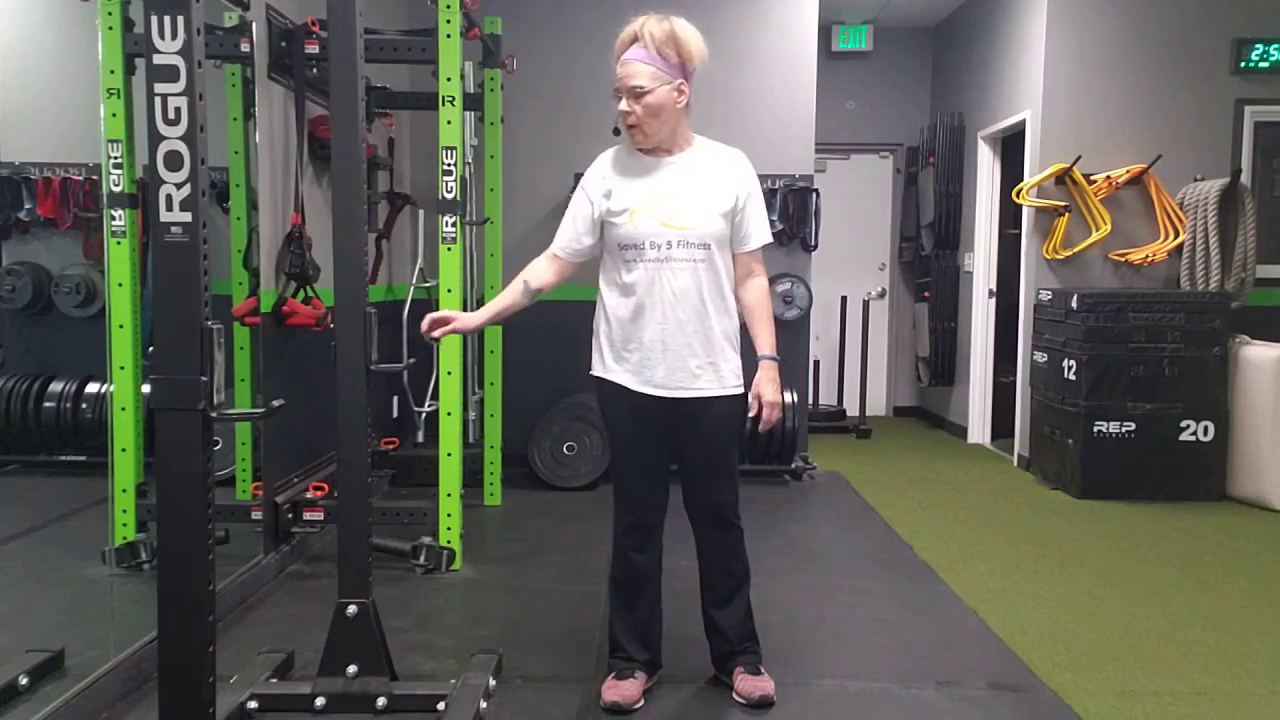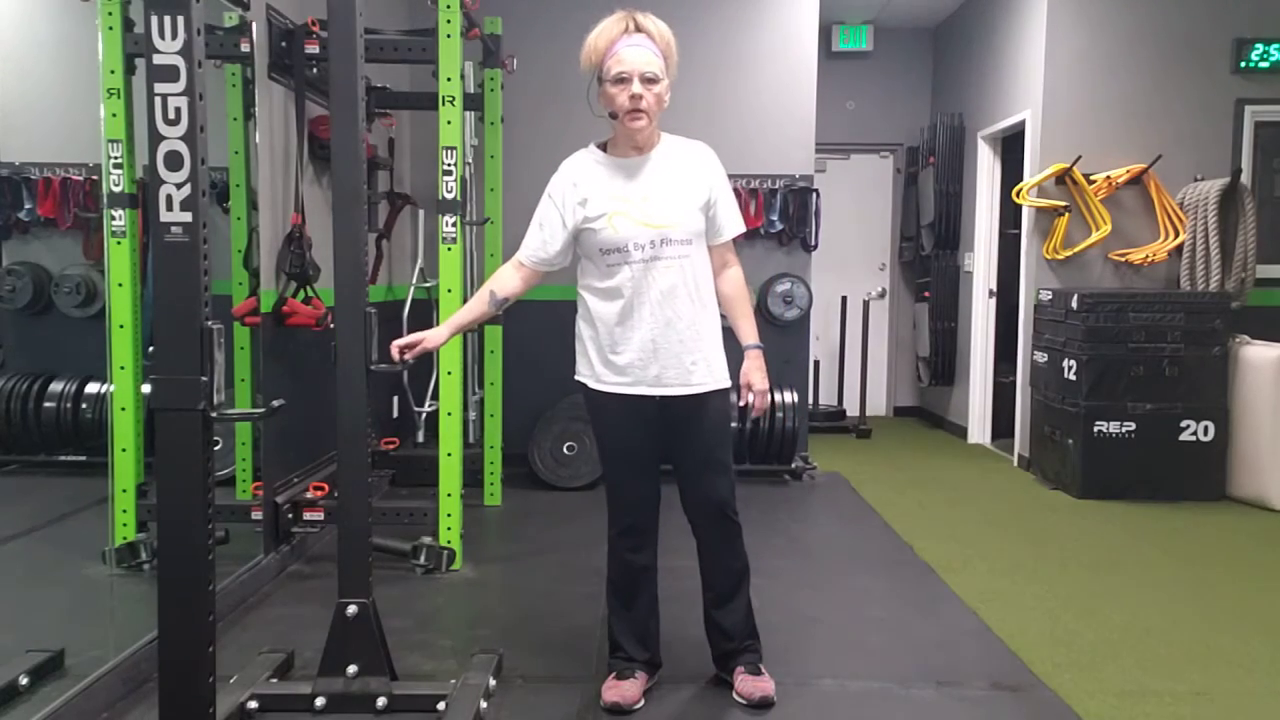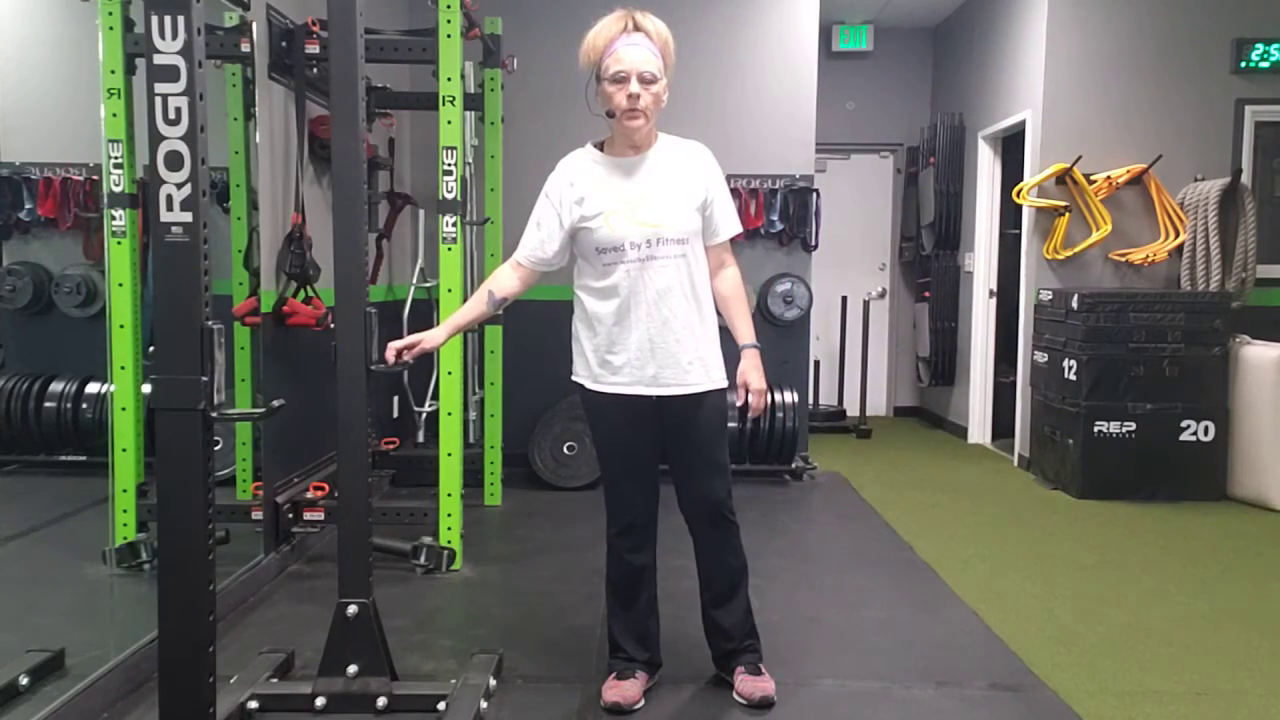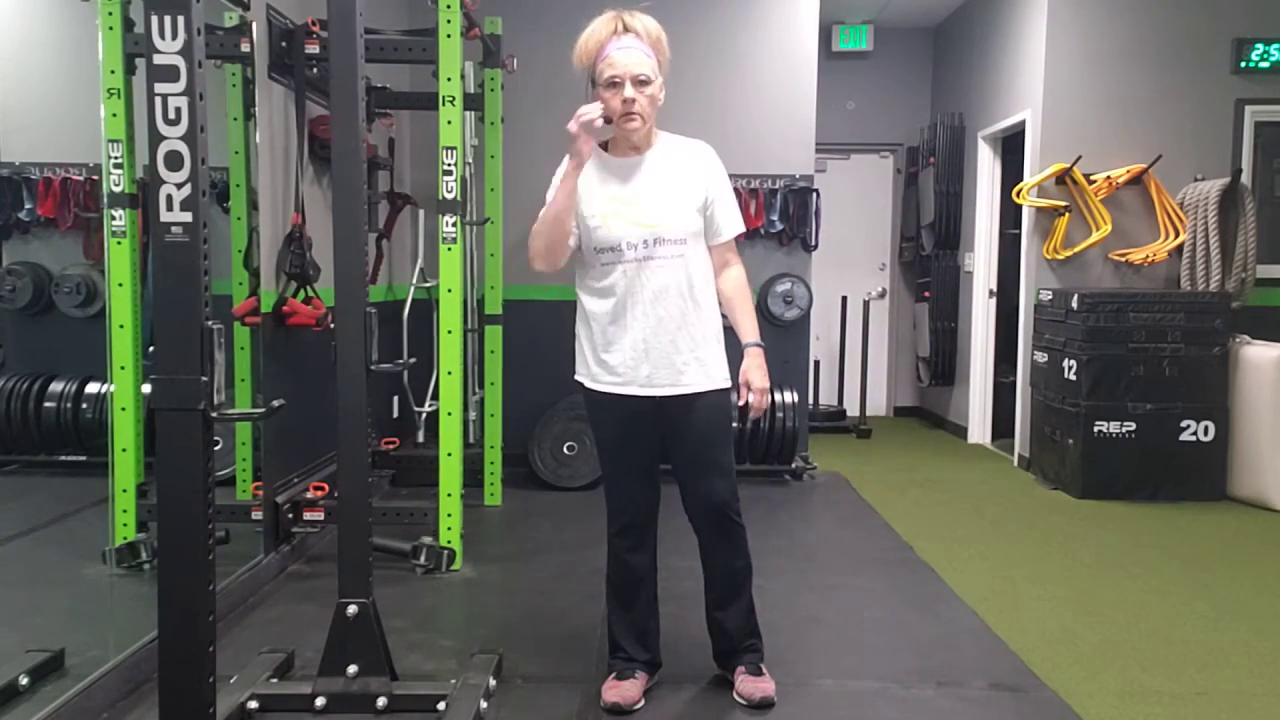
dt=0.7s
person 1, frame 1
left shoulder: (729, 169)
right shoulder: (608, 171)
left elbow: (750, 277)
right elbow: (556, 262)
left wrist: (767, 362)
right wrist: (479, 315)
left hip: (710, 384)
right hip: (628, 381)
left knee: (718, 520)
right knee: (636, 524)
left ankle: (739, 655)
right ankle: (633, 659)
person 1, frame 2
left shoulder: (697, 163)
right shoulder: (578, 175)
left elbow: (725, 267)
right elbow: (522, 269)
left wrist: (752, 350)
right wrist: (445, 330)
left hip: (698, 379)
right hip: (617, 383)
left knee: (717, 516)
right knee: (630, 526)
left ankle: (739, 654)
right ankle: (633, 659)
person 1, frame 3
left shoulder: (695, 163)
right shoulder: (575, 174)
left elbow: (722, 267)
right elbow: (520, 269)
left wrist: (749, 349)
right wrist: (442, 331)
left hip: (695, 377)
right hip: (614, 382)
left knee: (713, 515)
right knee: (629, 526)
left ankle: (740, 654)
right ankle: (632, 659)
person 1, frame 4
left shoulder: (696, 161)
right shoulder: (580, 169)
left elbow: (726, 266)
right elbow: (545, 262)
left wrist: (753, 349)
right wrist: (574, 165)
left hip: (696, 377)
right hip: (614, 381)
left knee: (717, 515)
right knee: (630, 524)
left ankle: (742, 653)
right ankle: (632, 659)
